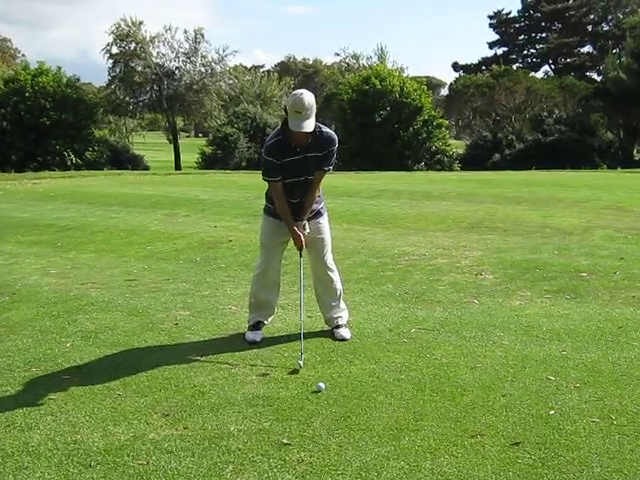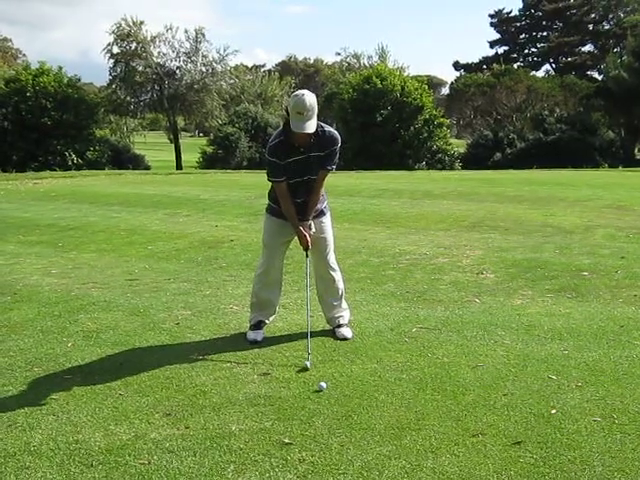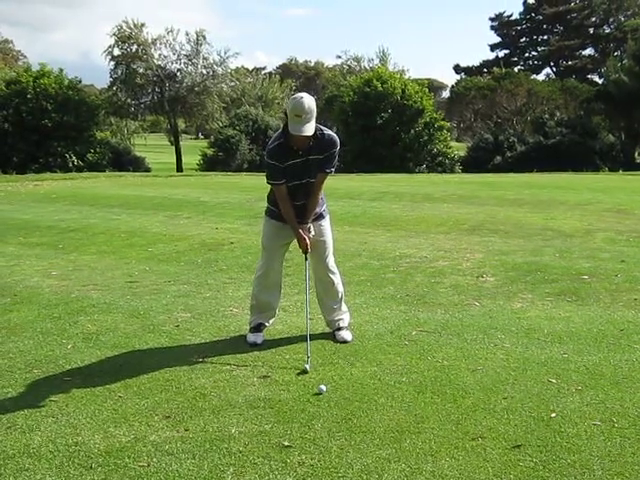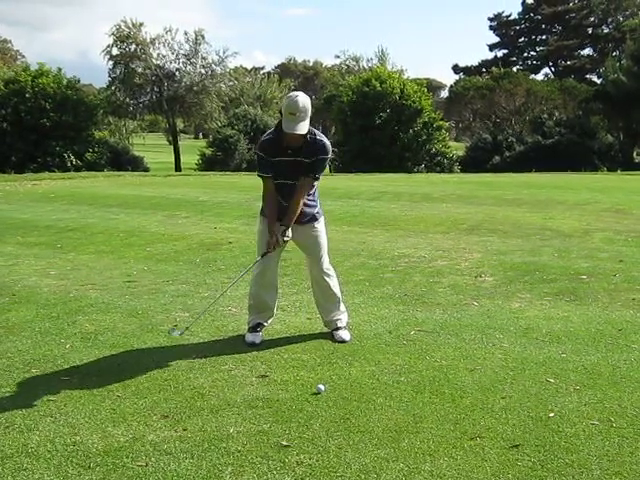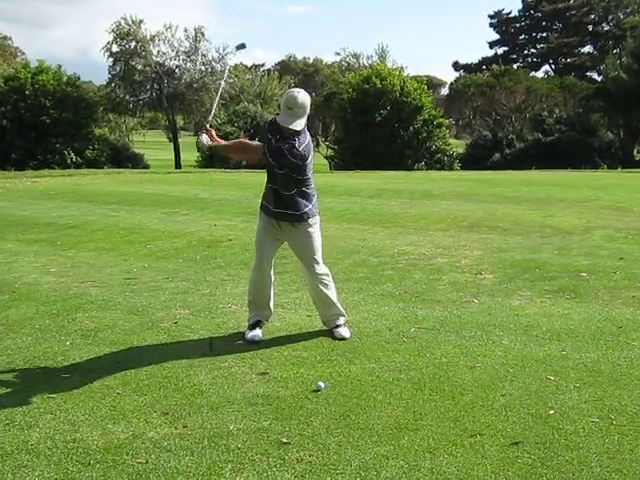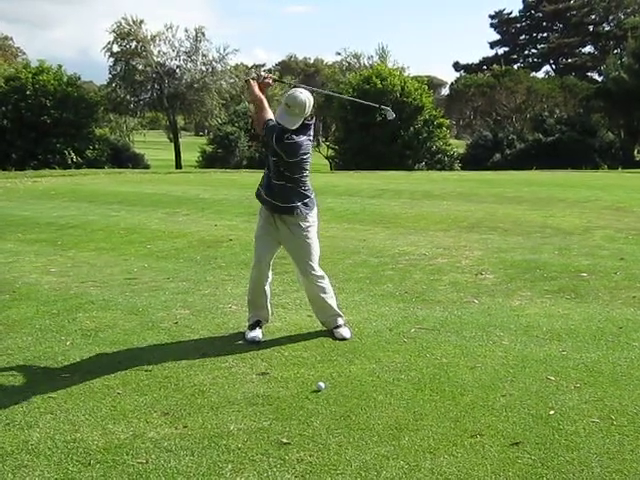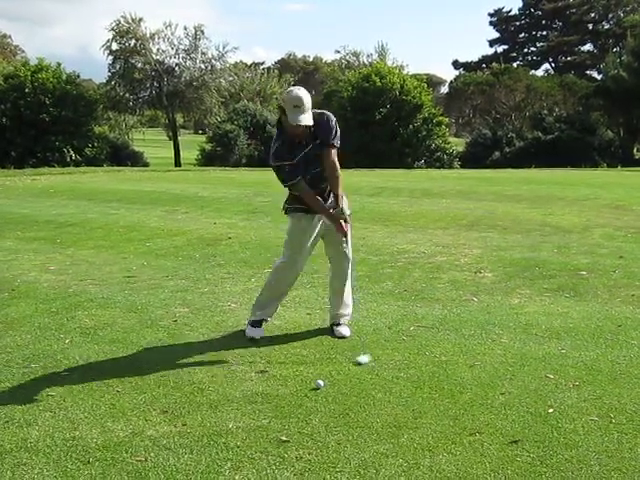
dt=0.4s
person 1, frame 1
left shoulder: (327, 139)
right shoulder: (273, 146)
left elbow: (315, 185)
right elbow: (277, 192)
left wrist: (303, 222)
right wrist: (291, 228)
left hip: (313, 212)
right hip: (277, 215)
left knee: (325, 265)
right knee: (267, 266)
left ankle: (337, 319)
right ankle: (257, 321)
person 1, frame 2
left shoulder: (330, 138)
right shoulder: (276, 146)
left elbow: (318, 184)
right elbow: (282, 193)
left wrist: (308, 221)
right wrist: (297, 228)
left hip: (316, 212)
right hip: (280, 214)
left knee: (327, 265)
right knee: (269, 266)
left ankle: (339, 318)
right ankle: (259, 320)
person 1, frame 3
left shoulder: (329, 141)
right shoulder: (275, 149)
left elbow: (317, 187)
right elbow: (281, 195)
left wrist: (307, 224)
right wrist: (297, 231)
left hip: (316, 215)
right hip: (279, 217)
left knee: (326, 268)
right knee: (268, 268)
left ankle: (338, 321)
right ankle: (258, 322)
person 1, frame 4
left shoulder: (321, 146)
right shoulder: (266, 145)
left elbow: (301, 192)
right elbow: (269, 191)
left wrist: (288, 227)
right wrist: (269, 231)
left hip: (308, 217)
right hip: (274, 216)
left knee: (321, 269)
right knee: (264, 269)
left ankle: (336, 320)
right ankle: (257, 321)
person 1, frame 5
left shoulder: (296, 146)
right shoulder: (275, 127)
left elbow: (253, 153)
right elbow: (251, 155)
left wrist: (217, 145)
right wrist: (219, 143)
left hip: (300, 217)
right hip: (270, 213)
left knee: (315, 270)
right knee: (261, 266)
left ankle: (335, 319)
right ankle: (257, 319)
person 1, frame 6
left shoulder: (291, 142)
right shoulder: (300, 123)
left elbow: (262, 120)
right elbow: (261, 124)
left wrist: (256, 92)
right wrist: (259, 91)
left hip: (298, 215)
right hip: (270, 210)
left knee: (310, 272)
right knee: (260, 265)
left ankle: (334, 319)
right ankle: (257, 319)
person 1, frame 7
left shoulder: (325, 120)
right shoulder: (279, 150)
left elbow: (332, 166)
right elbow: (303, 192)
left wrist: (340, 202)
right wrist: (330, 216)
left hip: (334, 203)
right hip: (303, 211)
left knee: (342, 261)
right knee: (290, 265)
left ankle: (339, 317)
right ankle: (258, 316)
